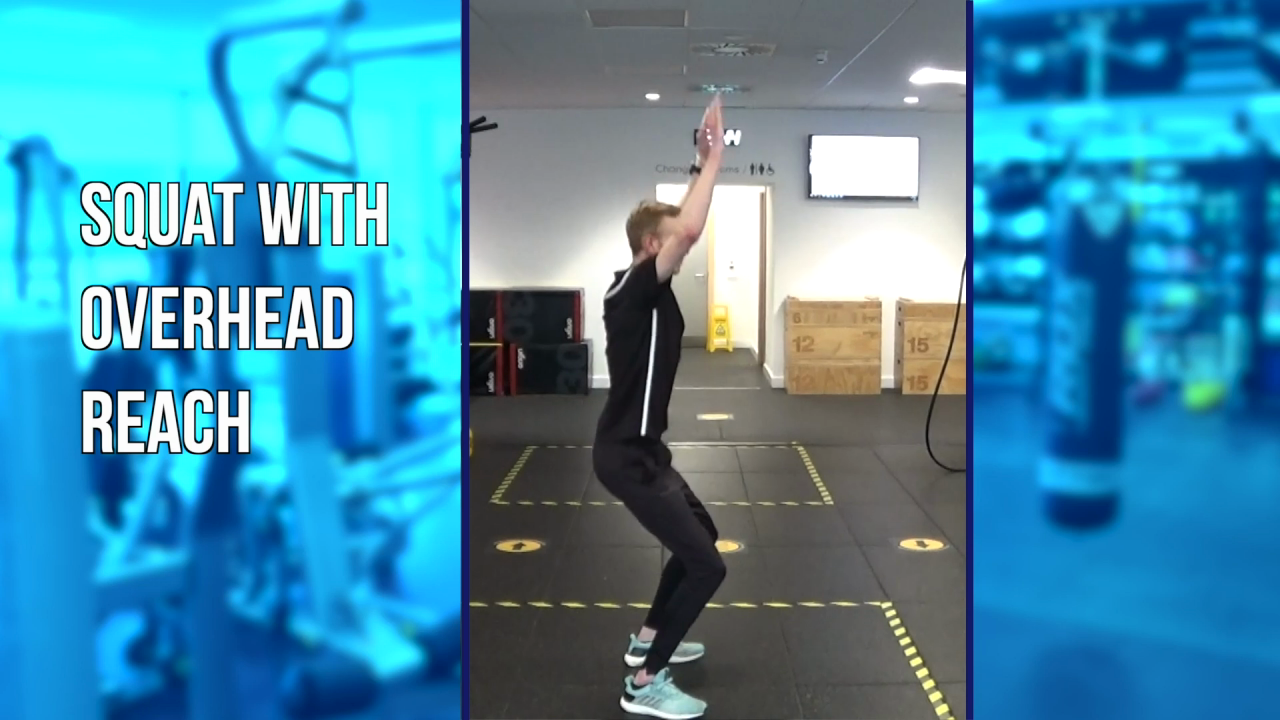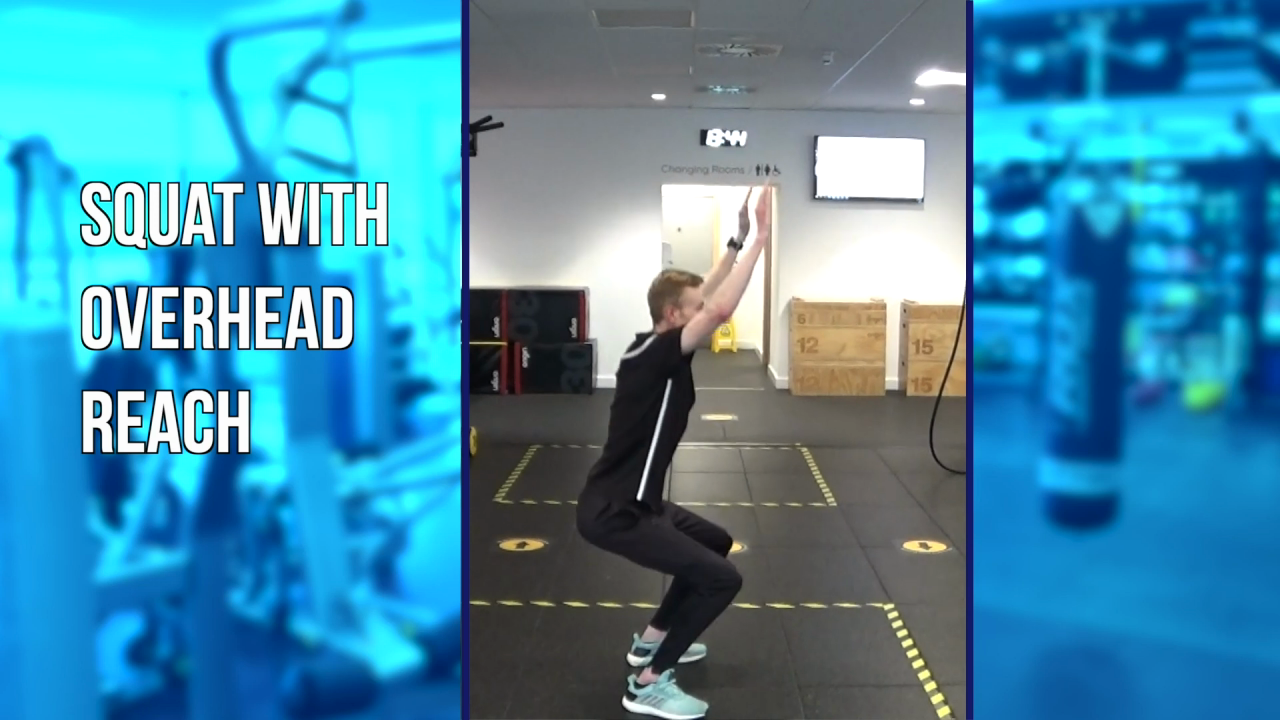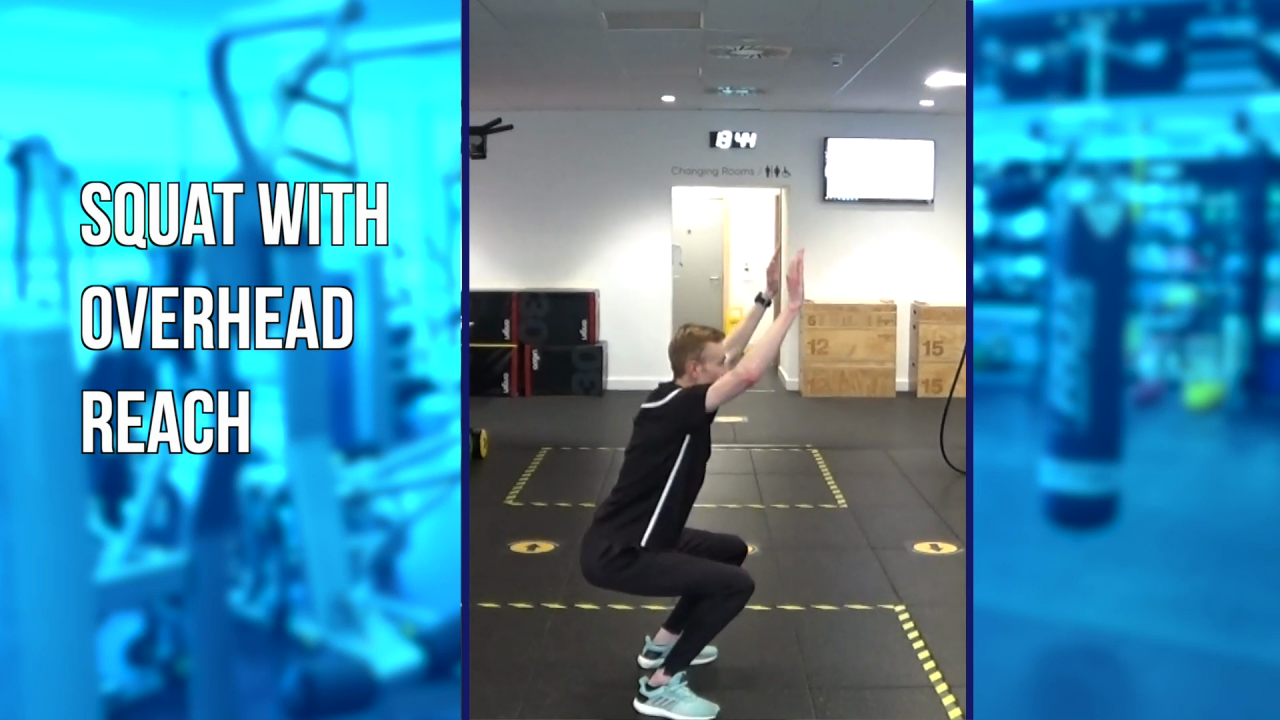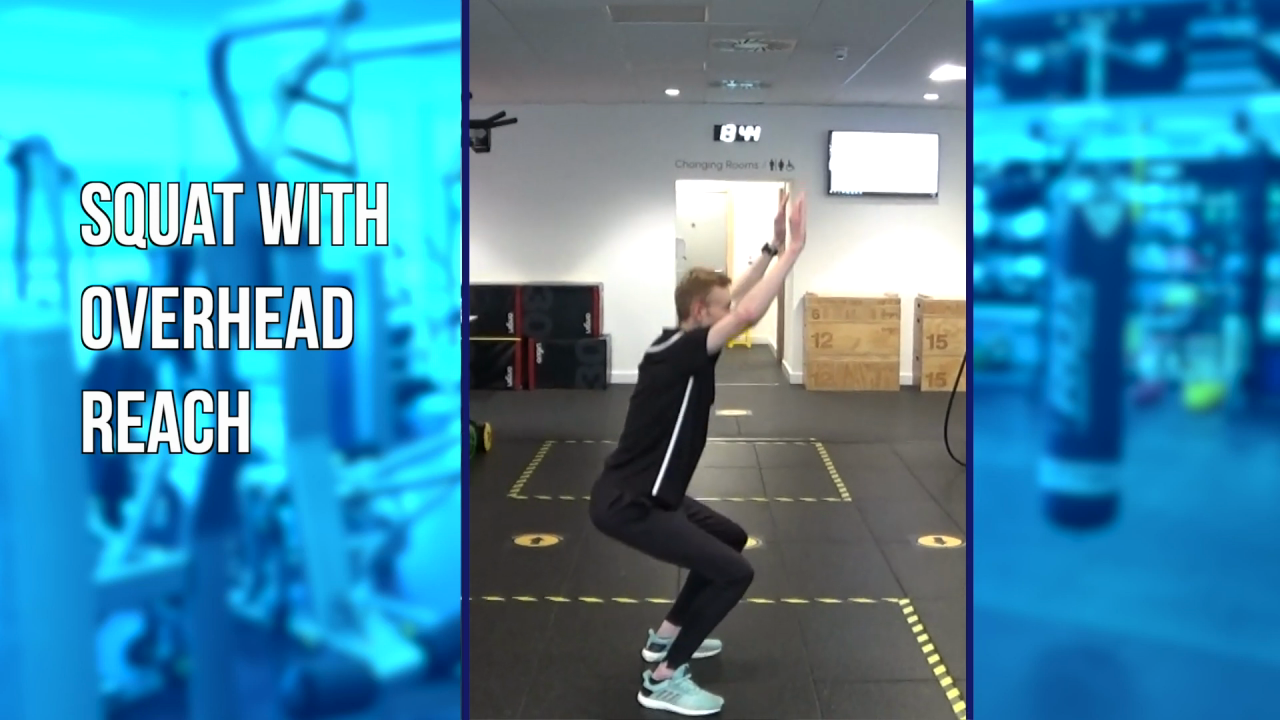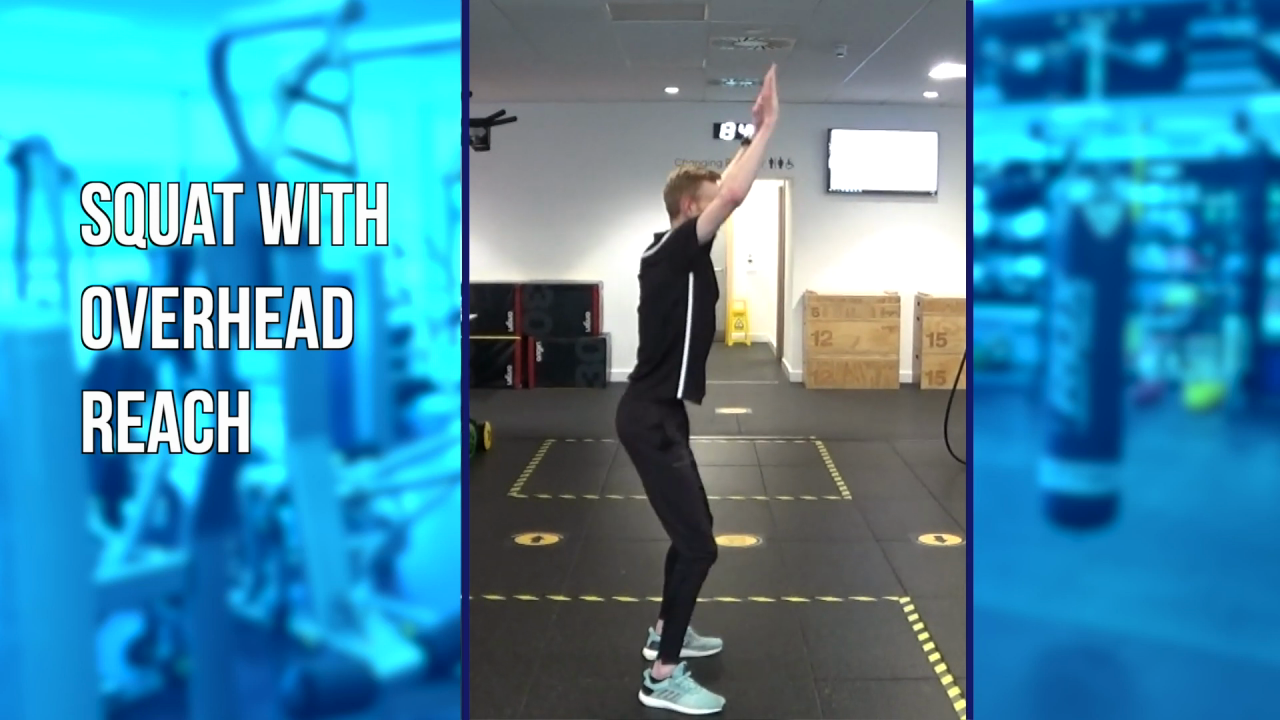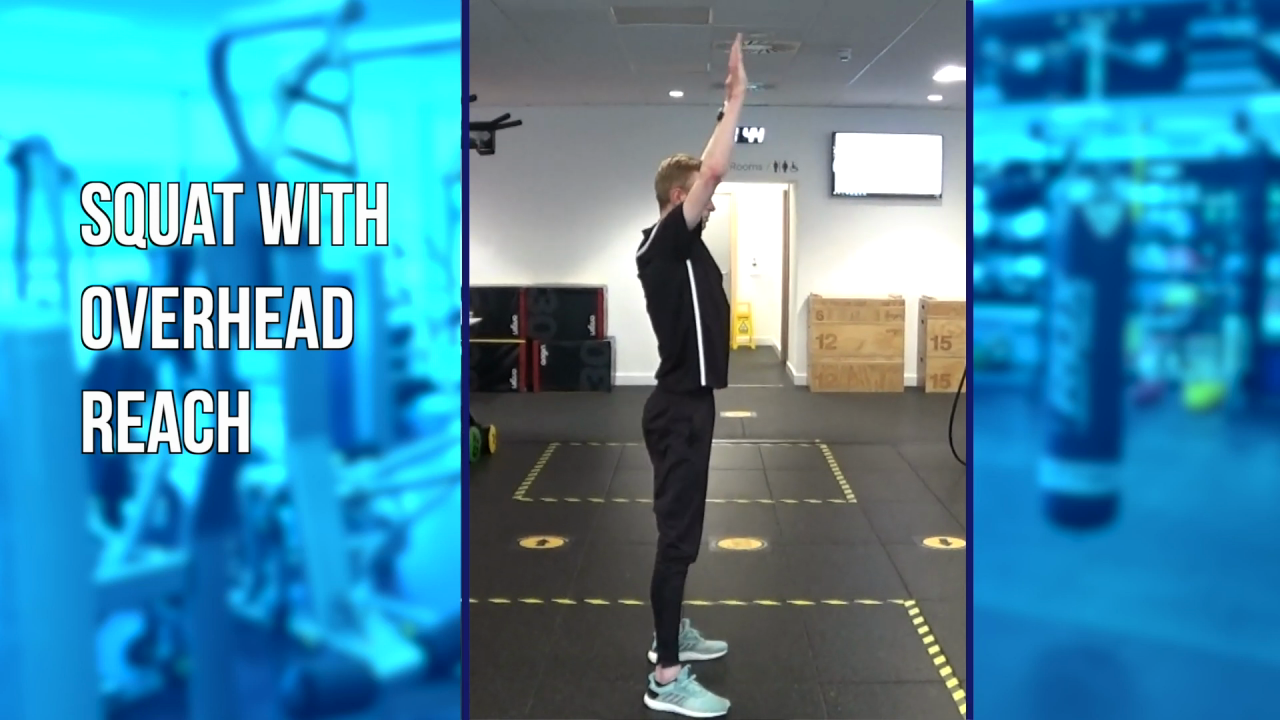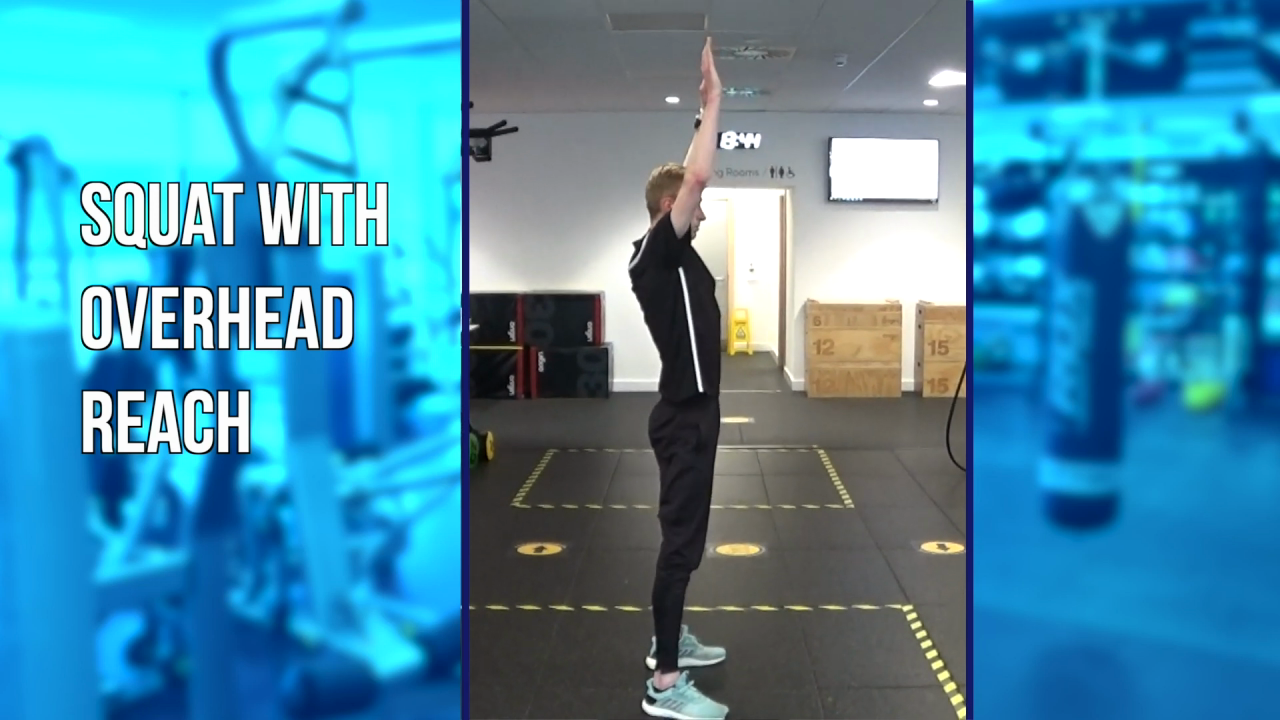
dt=0.4s
person 1, frame 1
left shoulder: (641, 287)
right shoulder: (635, 286)
left elbow: (682, 225)
right elbow: (690, 231)
left wrist: (700, 165)
right wrist: (713, 163)
left hip: (640, 449)
right hip: (627, 455)
left knee: (699, 535)
right knee: (705, 565)
left ankle: (648, 636)
person 1, frame 2
left shoulder: (658, 347)
right shoulder: (656, 354)
left elbow: (709, 301)
right elbow: (720, 311)
left wrist: (739, 241)
right wrist: (761, 239)
left hip: (630, 501)
right hip: (613, 513)
left knee: (716, 542)
right knee: (722, 578)
left ankle: (652, 636)
person 1, frame 3
left shoulder: (676, 398)
right shoulder: (676, 409)
left elbow: (733, 356)
right elbow: (748, 374)
left wrist: (766, 298)
right wrist: (791, 307)
left hip: (633, 539)
right hip: (615, 555)
left knee: (732, 550)
right knee: (736, 583)
left ankle: (663, 640)
person 1, frame 4
left shoulder: (682, 346)
right shoulder: (678, 352)
left elbow: (737, 304)
right elbow: (747, 315)
left wrist: (771, 248)
right wrist: (791, 251)
left hip: (648, 491)
right hip: (628, 502)
left knee: (730, 538)
right knee: (733, 572)
left ankle: (668, 632)
person 1, frame 5
left shoulder: (674, 252)
right shoulder: (672, 250)
left elbow: (724, 193)
right elbow: (733, 196)
left wrist: (753, 135)
right wrist: (765, 130)
left hip: (660, 413)
right hip: (652, 418)
left knee: (693, 530)
right knee: (695, 543)
left ankle: (668, 631)
person 1, frame 6
left shoulder: (674, 246)
right shoulder: (666, 243)
left elbow: (706, 172)
right elbow: (713, 170)
left wrist: (729, 106)
right wrist: (735, 101)
left hip: (684, 404)
right hip: (680, 410)
left knee: (683, 533)
right knee: (677, 537)
left ankle: (671, 634)
person 1, frame 7
left shoulder: (669, 255)
right shoulder: (657, 252)
left elbow: (692, 180)
right elbow: (696, 177)
left wrist: (709, 113)
right wrist: (711, 106)
left hip: (690, 411)
right hip: (685, 416)
left knee: (684, 538)
right knee: (681, 544)
left ankle: (670, 639)
